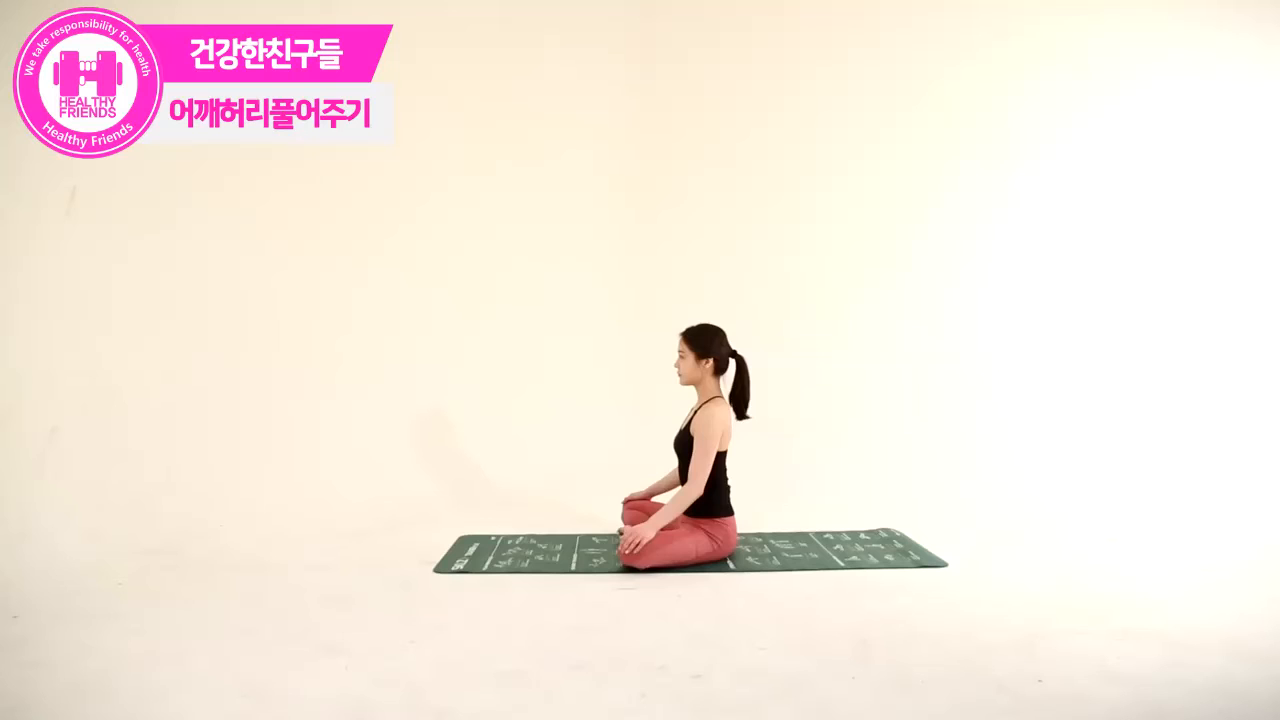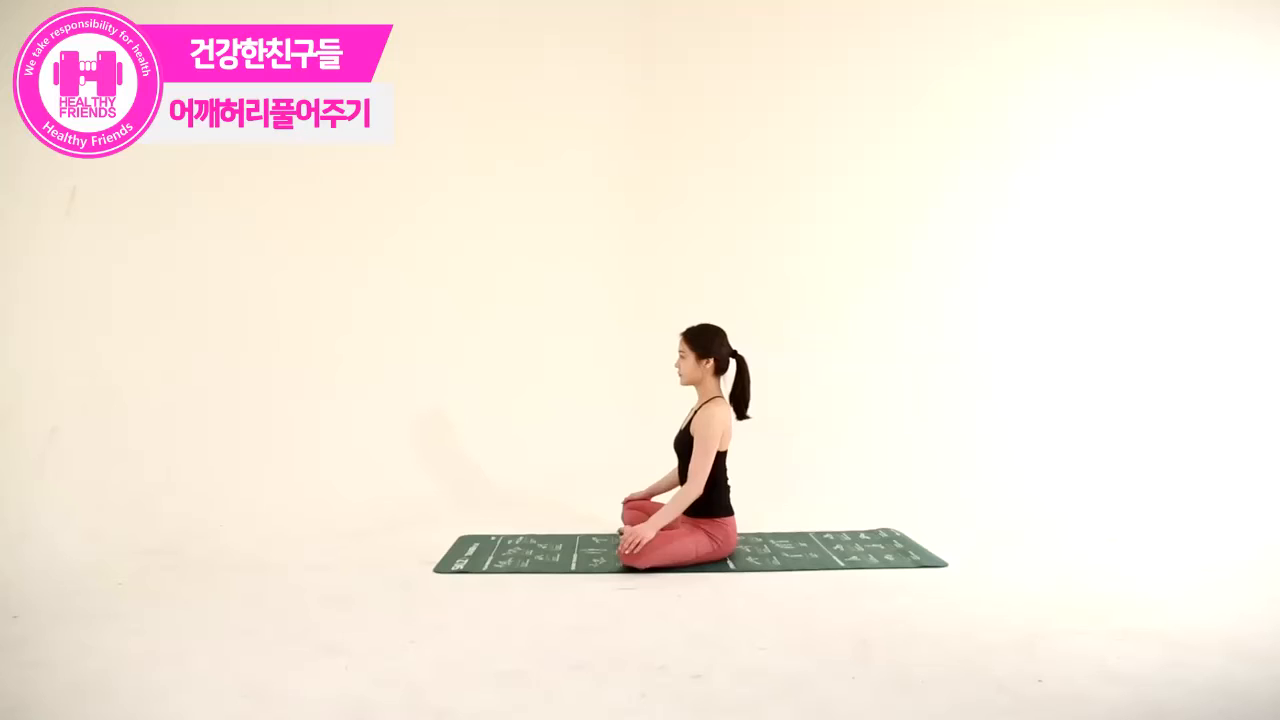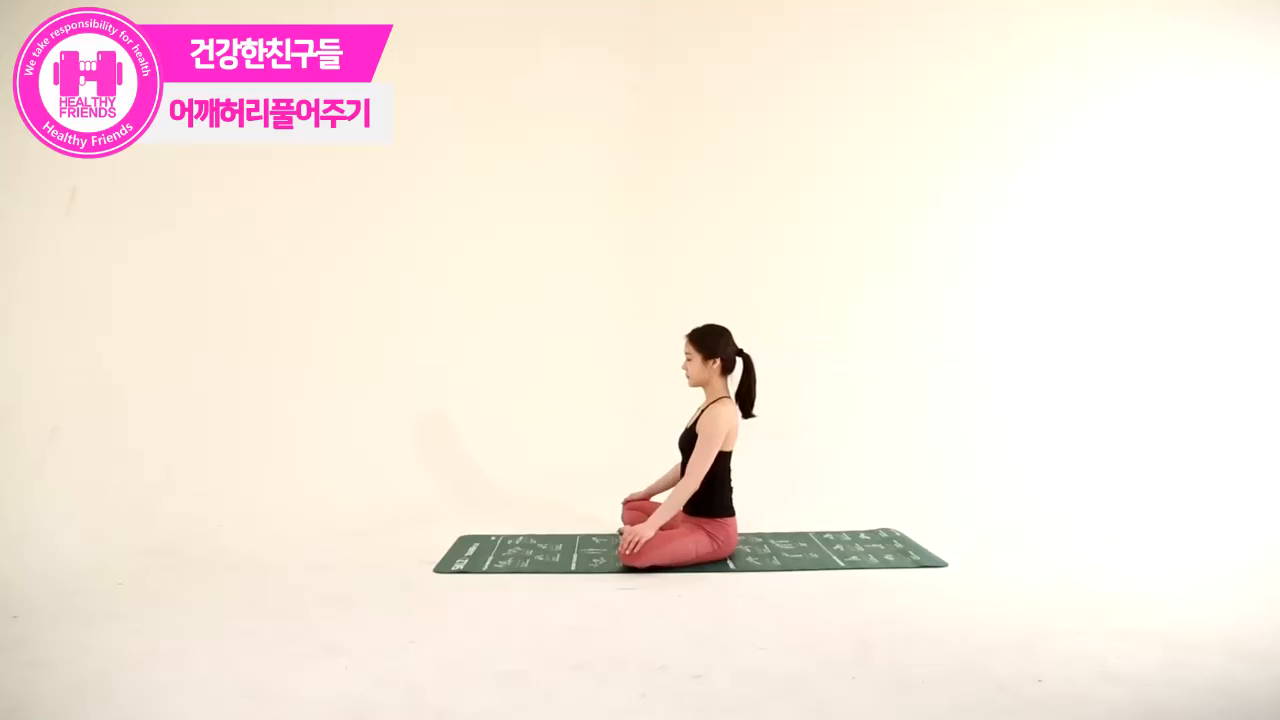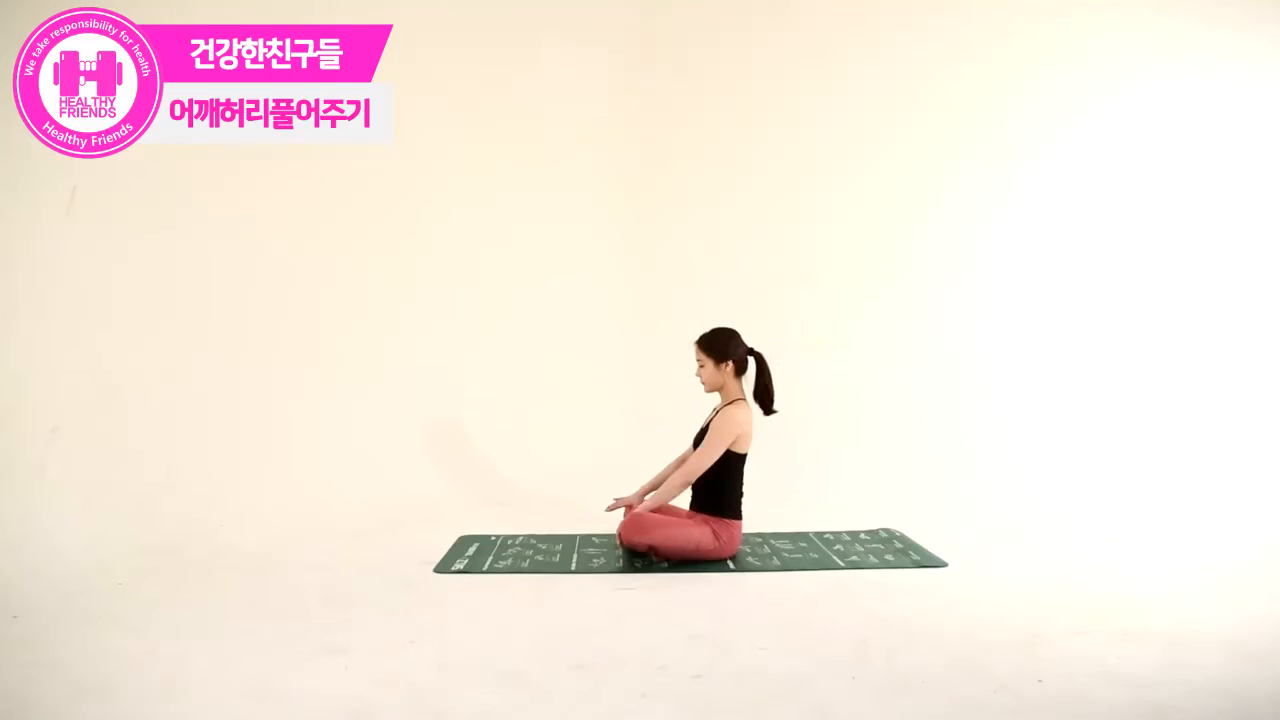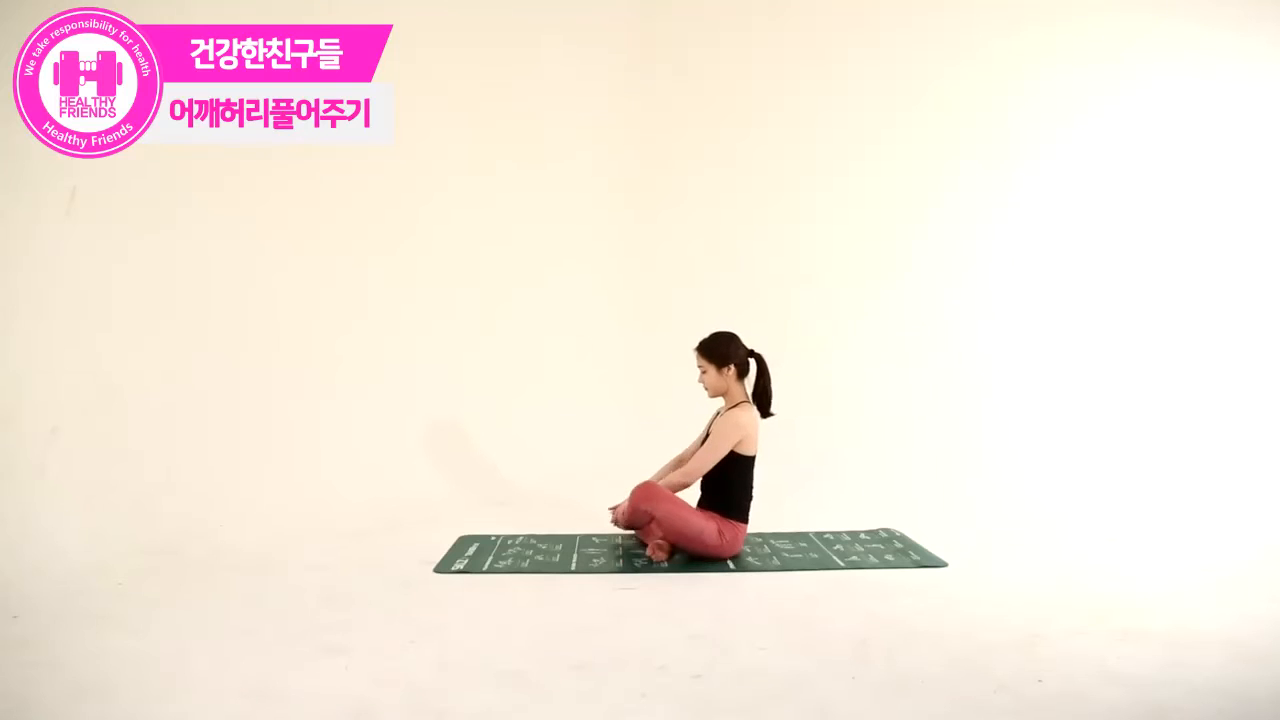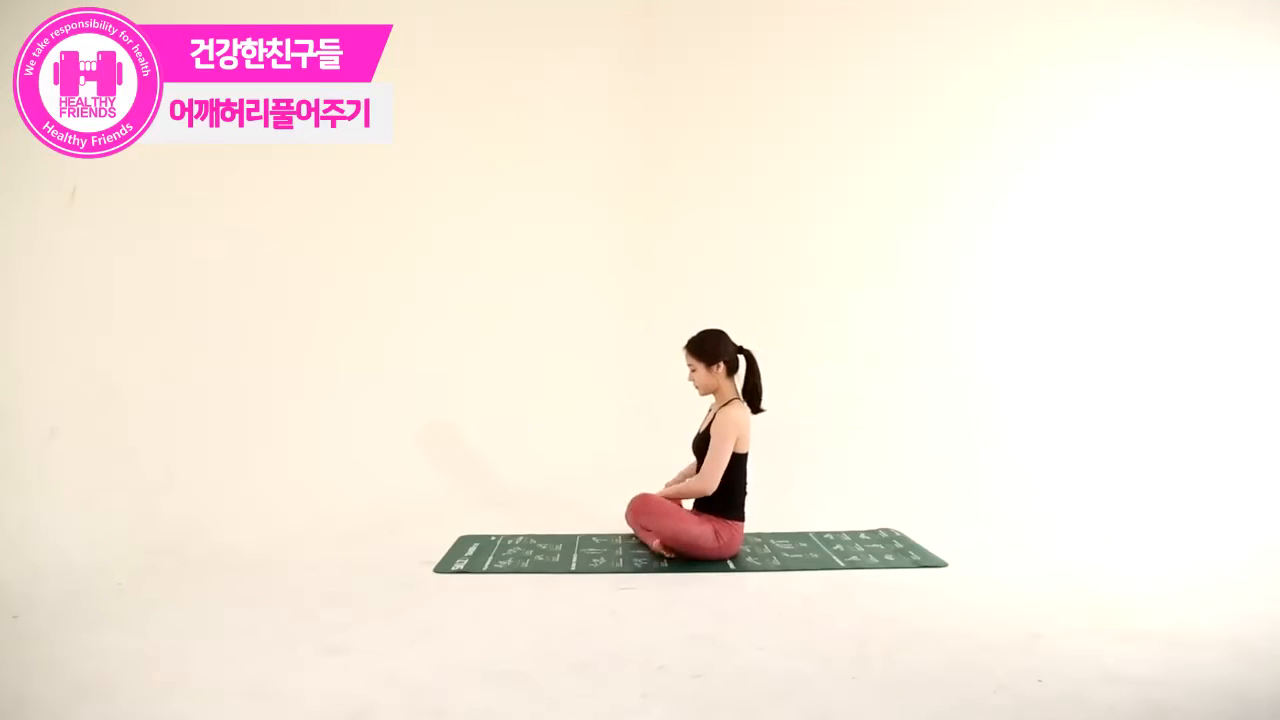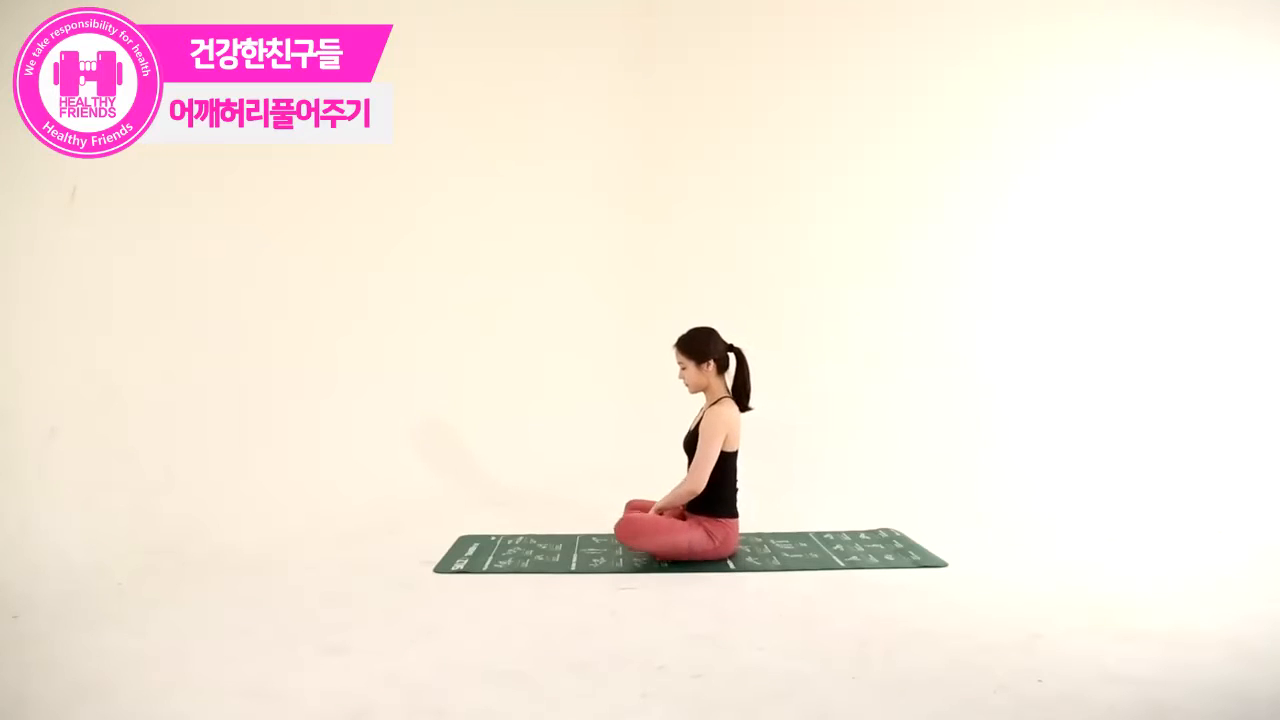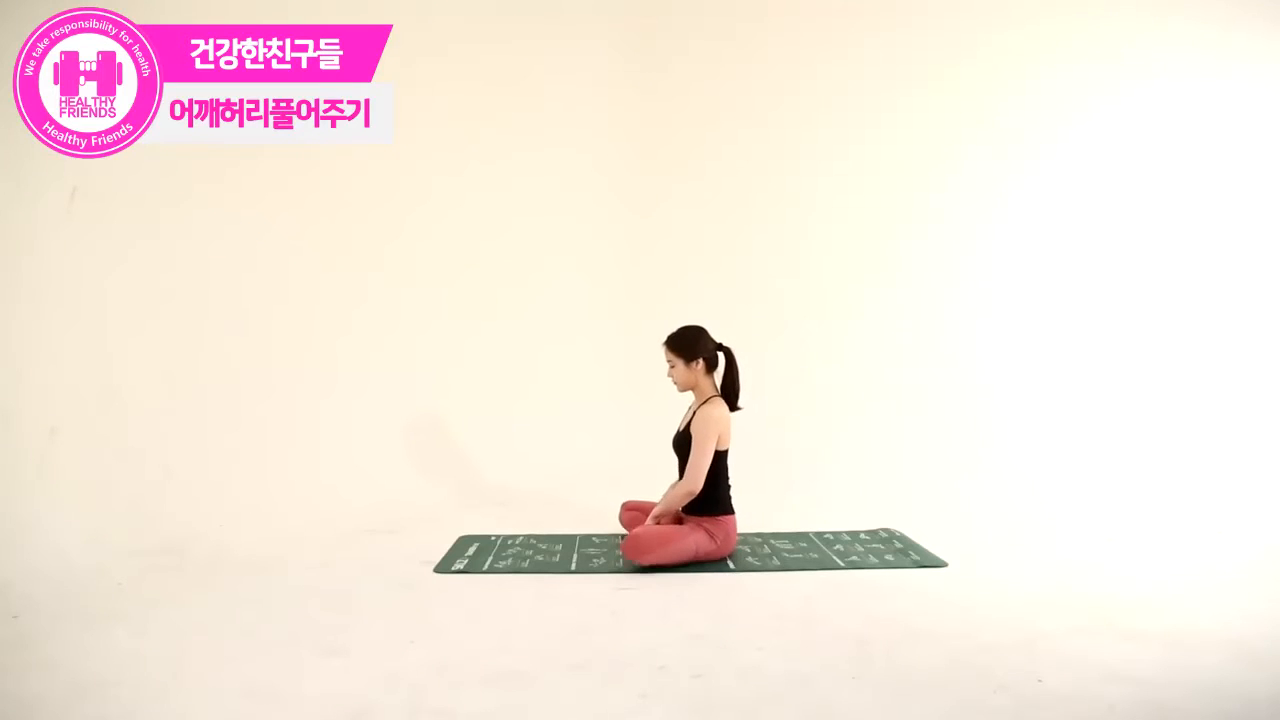
dt=0.3s
person 1, frame 1
left shoulder: (713, 413)
right shoulder: (704, 408)
left elbow: (696, 485)
left wrist: (652, 526)
right wrist: (648, 492)
left hip: (713, 531)
right hip: (694, 520)
left knee: (631, 551)
right knee: (632, 509)
person 1, frame 2
left shoulder: (713, 413)
right shoulder: (704, 408)
left elbow: (696, 485)
left wrist: (652, 526)
right wrist: (648, 492)
left hip: (713, 531)
right hip: (695, 519)
left knee: (631, 552)
right knee: (632, 509)
person 1, frame 3
left shoulder: (720, 413)
right shoulder: (710, 408)
left elbow: (692, 481)
right elbow: (687, 465)
left wrist: (651, 526)
right wrist: (648, 492)
left hip: (713, 531)
right hip: (695, 519)
left knee: (631, 551)
right knee: (632, 509)
person 1, frame 4
left shoulder: (734, 416)
right shoulder: (724, 410)
left elbow: (688, 476)
right elbow: (685, 459)
left wrist: (642, 510)
right wrist: (641, 494)
left hip: (719, 532)
right hip: (704, 522)
left knee: (632, 528)
right knee: (636, 512)
person 1, frame 5
left shoulder: (738, 418)
right shoulder: (726, 413)
left elbow: (687, 476)
right elbow: (683, 459)
left wrist: (634, 500)
right wrist: (633, 502)
left hip: (723, 532)
right hip: (709, 522)
left knee: (644, 495)
right knee: (638, 510)
person 1, frame 6
left shoulder: (731, 415)
right shoulder: (719, 409)
left elbow: (706, 484)
left wrist: (665, 493)
right wrist: (674, 483)
left hip: (721, 532)
right hip: (706, 520)
left knee: (640, 506)
right knee: (640, 508)
person 1, frame 7
left shoulder: (719, 414)
right shoulder: (714, 408)
left elbow: (695, 485)
left wrist: (660, 506)
right wrist: (666, 506)
left hip: (715, 531)
right hip: (699, 519)
left knee: (627, 529)
right knee: (633, 509)
person 1, frame 8
left shoulder: (711, 414)
right shoulder: (699, 407)
left elbow: (692, 485)
left wrist: (658, 512)
right wrist: (662, 509)
left hip: (714, 529)
right hip: (694, 517)
left knee: (635, 547)
right knee: (629, 510)
